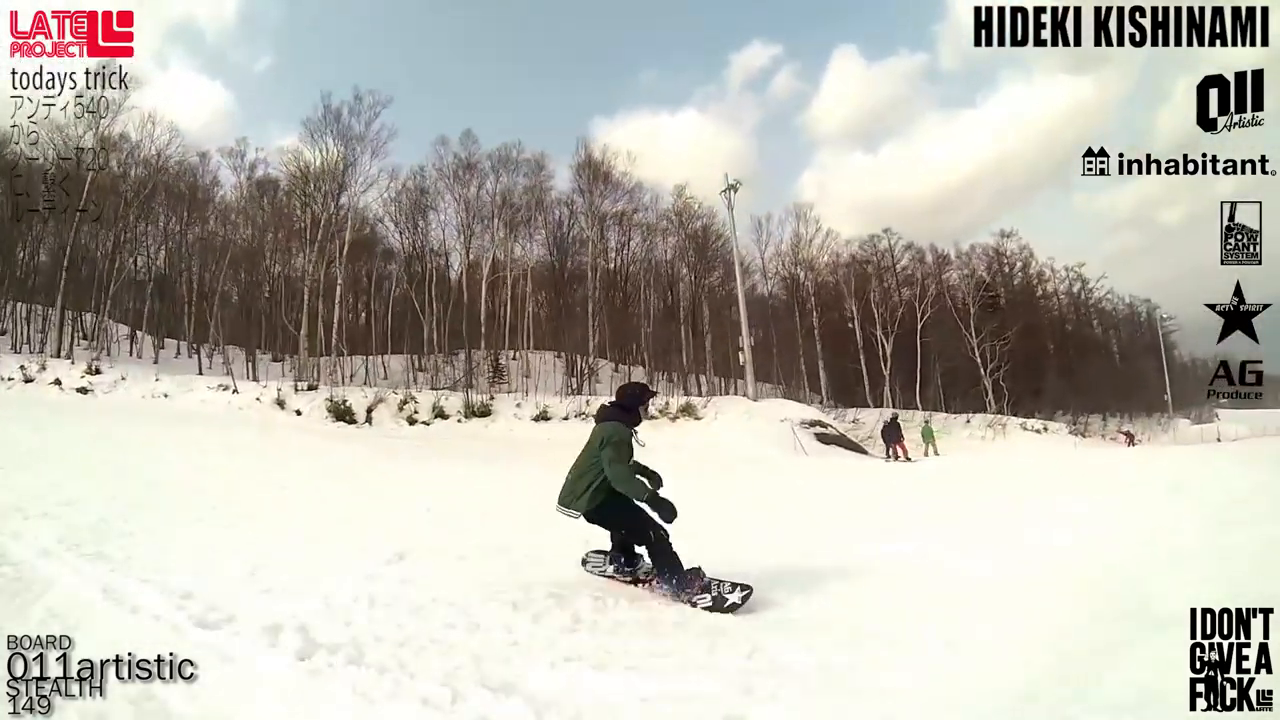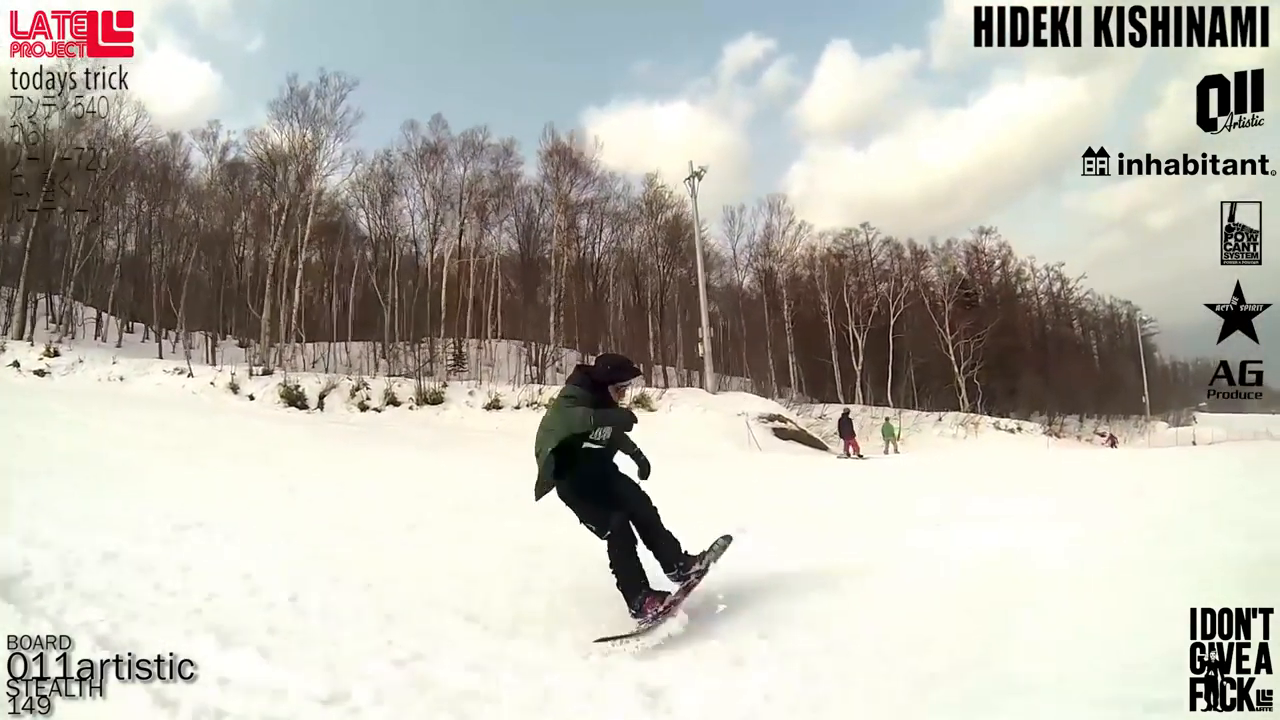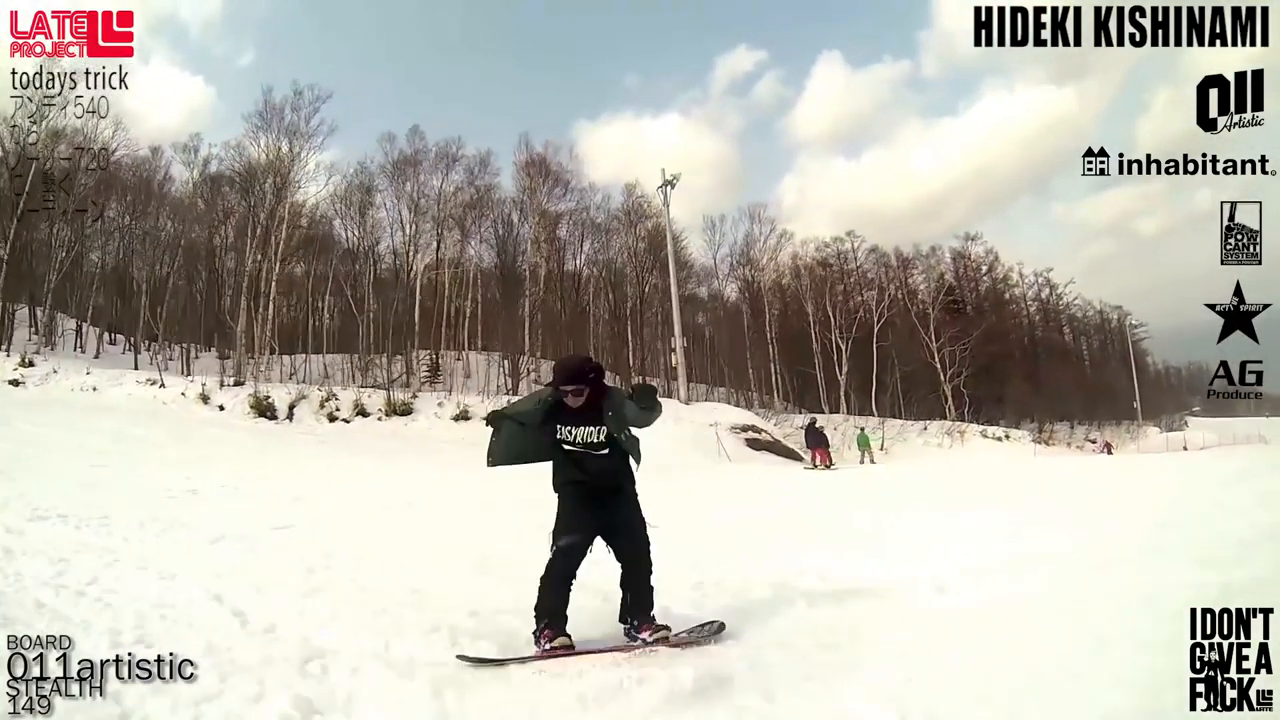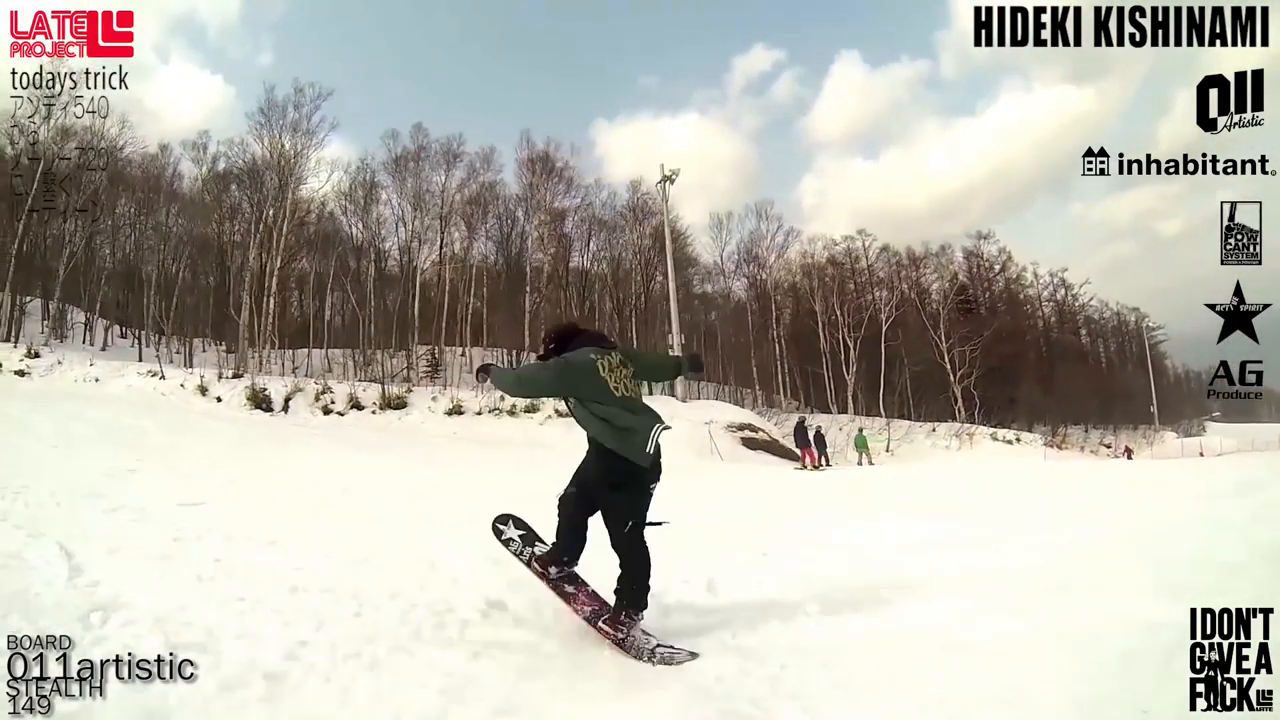
dt=0.5s
person 1, frame 1
left shoulder: (612, 424)
right shoulder: (616, 432)
right elbow: (619, 474)
left wrist: (644, 471)
right wrist: (653, 499)
left hip: (595, 492)
right hip: (598, 499)
left knee: (627, 517)
right knee: (653, 534)
left ankle: (622, 563)
right ankle: (679, 582)
person 1, frame 2
left shoulder: (603, 400)
right shoulder: (574, 396)
right elbow: (564, 419)
left wrist: (636, 453)
right wrist: (601, 417)
left hip: (601, 472)
right hip: (576, 481)
left knee: (642, 510)
right knee: (618, 531)
left ankle: (677, 564)
right ankle: (640, 600)
person 1, frame 3
left shoulder: (613, 401)
right shoulder: (549, 402)
left elbow: (644, 414)
right elbow: (520, 410)
left wrist: (647, 398)
right wrist: (500, 416)
left hip: (615, 491)
right hip: (574, 491)
left knee: (636, 553)
right knee: (567, 554)
left ankle: (638, 622)
right ankle: (549, 629)
person 1, frame 4
left shoulder: (571, 364)
right shoulder: (617, 354)
left elbow: (522, 382)
right elbow: (663, 365)
left wrist: (492, 373)
right wrist: (687, 365)
left hip: (629, 462)
right hip: (606, 452)
left knee: (626, 538)
right knee: (572, 504)
left ankle: (629, 609)
right ankle: (560, 559)
